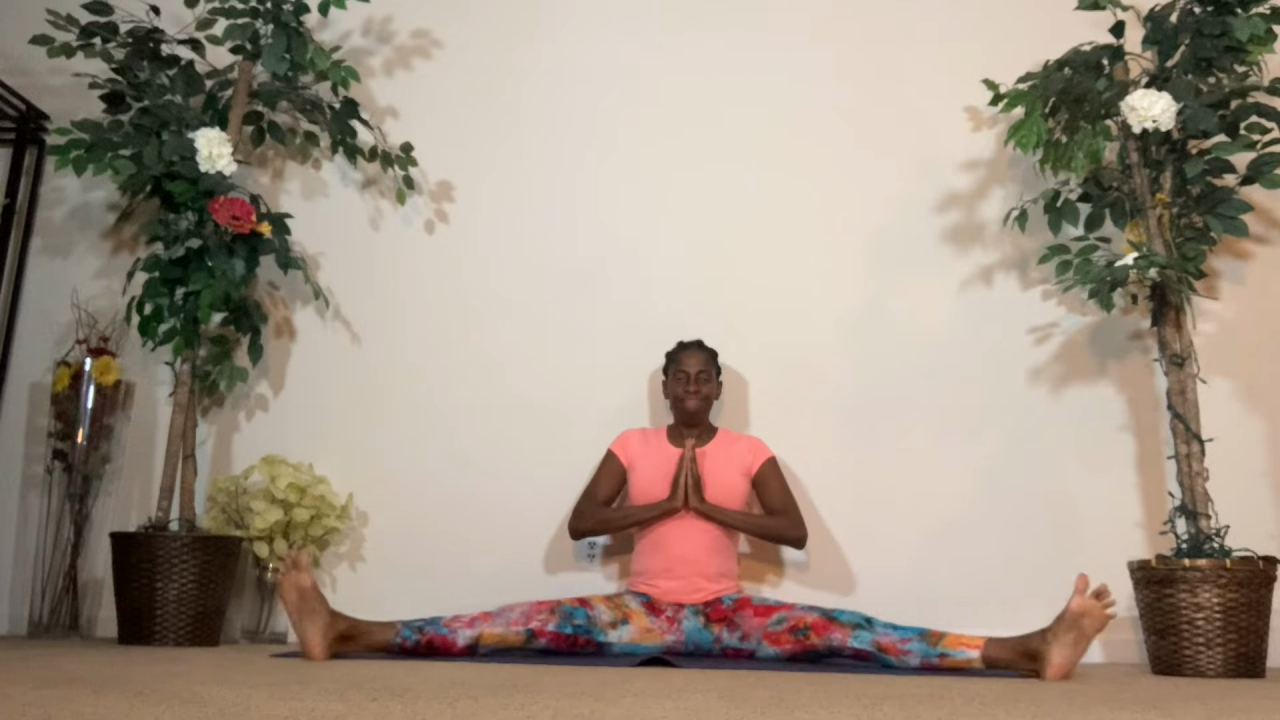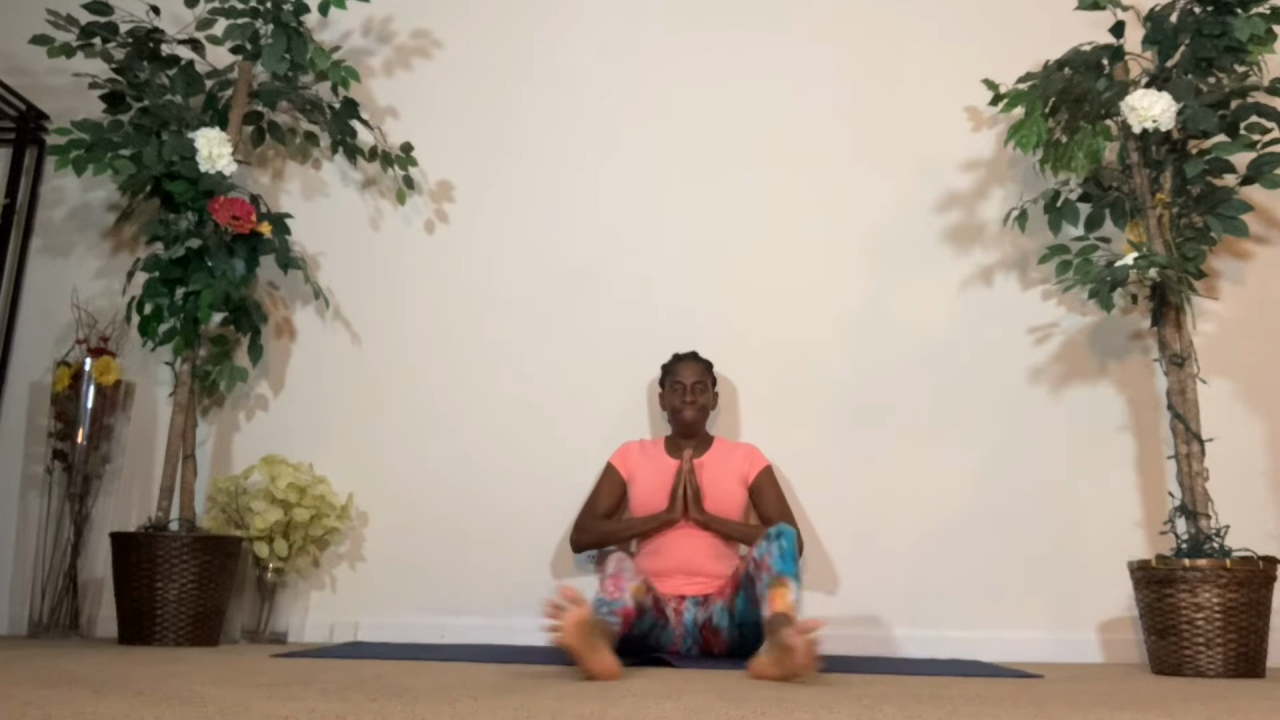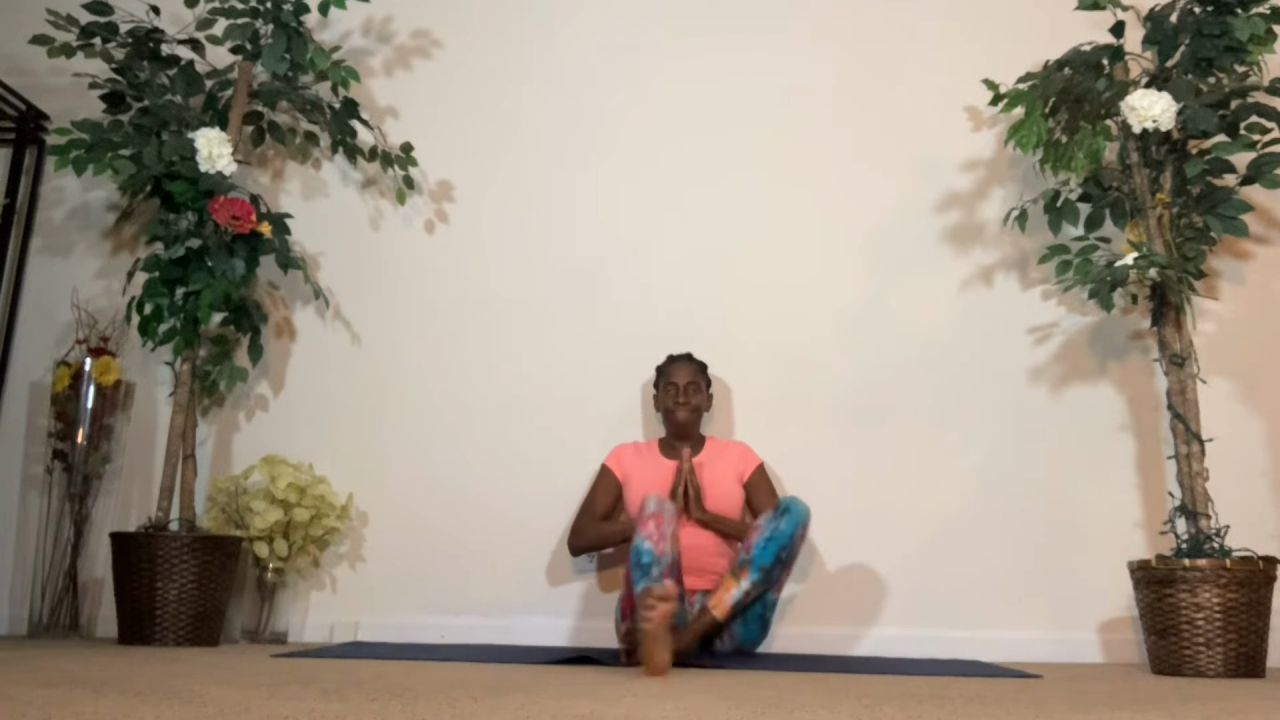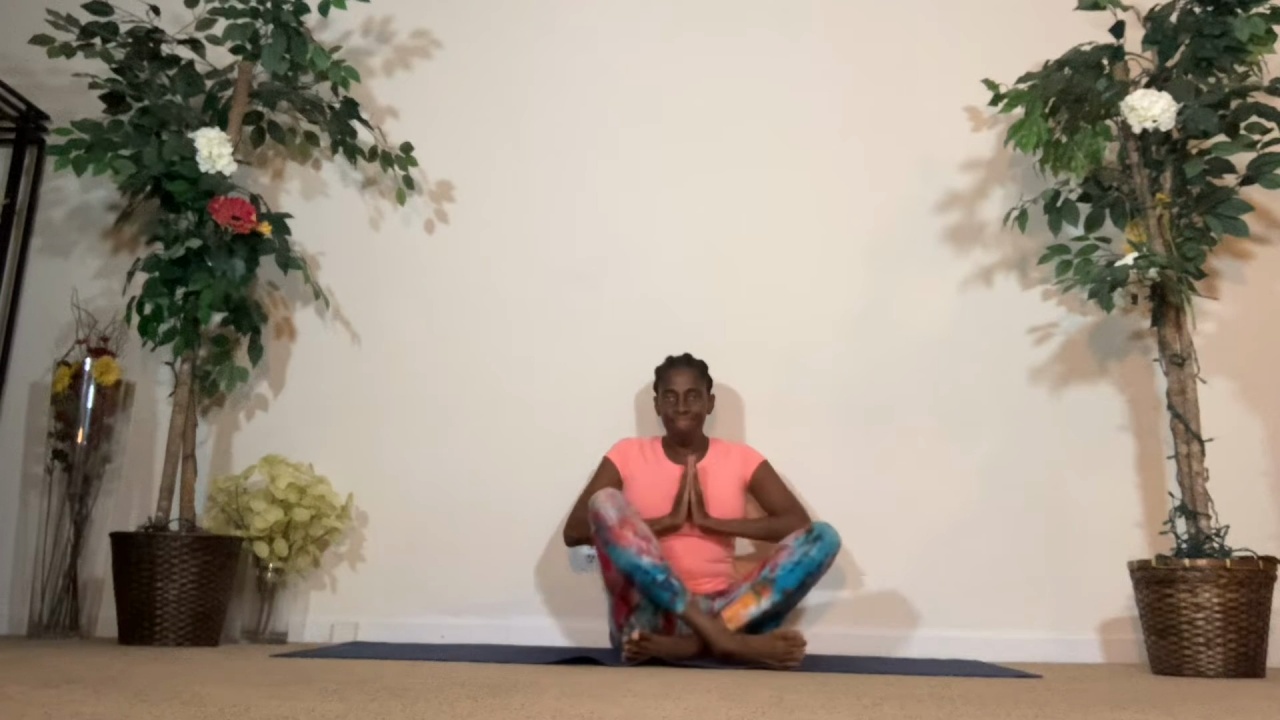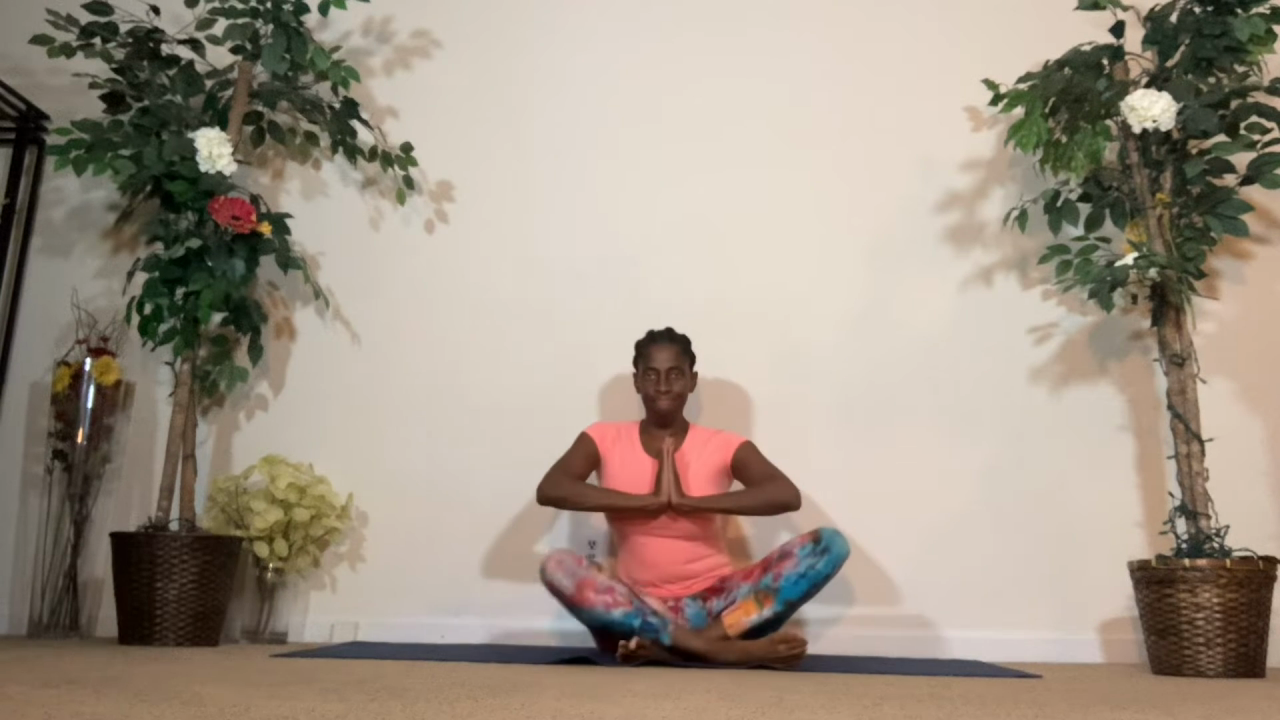
dt=0.5s
person 1, frame 1
left shoulder: (749, 451)
right shoulder: (631, 446)
left elbow: (795, 531)
right elbow: (580, 523)
left wrist: (709, 505)
right wrist: (664, 502)
left hip: (726, 612)
right hip: (644, 612)
left knee: (847, 631)
right knee: (526, 622)
left ankle: (1026, 650)
right ankle: (349, 633)
person 1, frame 2
left shoulder: (746, 459)
right shoulder: (631, 457)
left elbow: (793, 542)
right elbow: (580, 536)
left wrist: (706, 516)
right wrist: (666, 514)
left hip: (725, 617)
right hip: (654, 619)
left knee: (779, 536)
right knee: (618, 562)
left ankle: (779, 644)
right ankle: (599, 647)
person 1, frame 3
left shoulder: (738, 457)
right shoulder: (626, 458)
left elbow: (786, 540)
right elbow: (578, 540)
left wrist: (705, 515)
right wrist: (668, 514)
left hip: (728, 623)
right hip: (662, 608)
left knee: (794, 509)
right knee: (655, 506)
left ankle: (685, 638)
right ankle: (653, 633)
person 1, frame 4
left shoulder: (741, 459)
right shoulder: (628, 454)
left elbow: (797, 524)
right elbow: (574, 530)
left wrist: (710, 522)
right wrist: (669, 521)
left hip: (722, 612)
right hip: (649, 617)
left knee: (824, 535)
right knee: (605, 501)
left ankle: (689, 643)
right ankle: (718, 639)
person 1, frame 5
left shoulder: (723, 446)
right shoulder: (605, 439)
left elbow: (788, 495)
right elbow: (549, 490)
left wrist: (687, 501)
right wrist: (651, 501)
left hip: (716, 606)
right hip: (639, 613)
left knee: (830, 545)
right knee: (556, 568)
right ankle: (714, 648)
